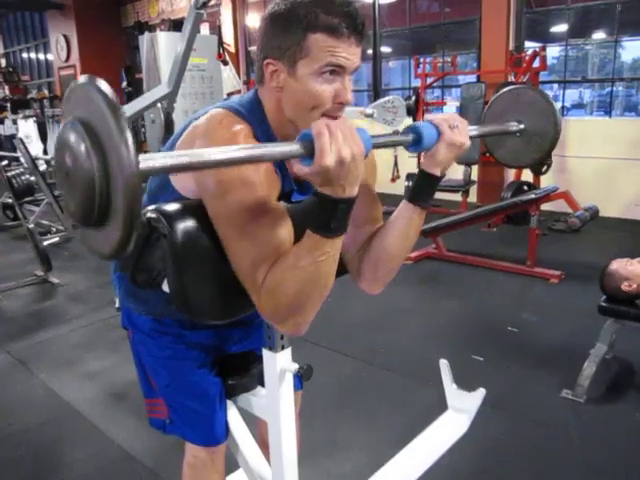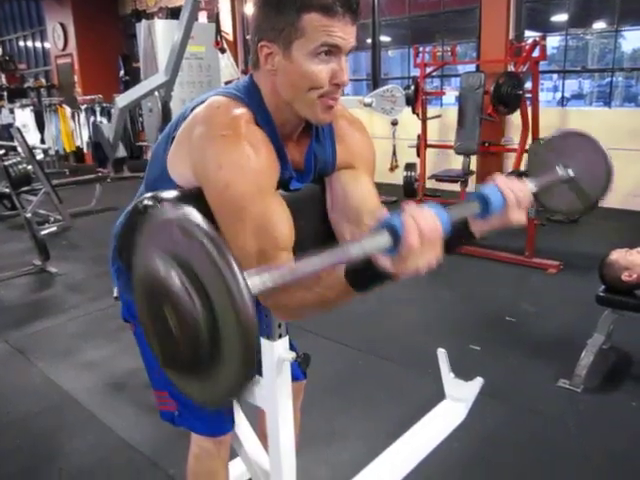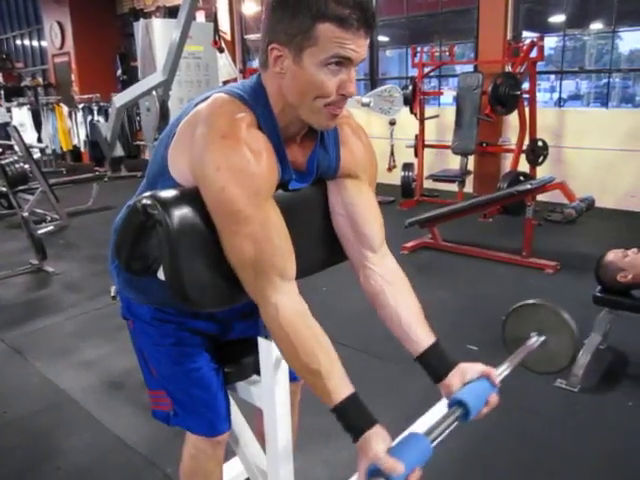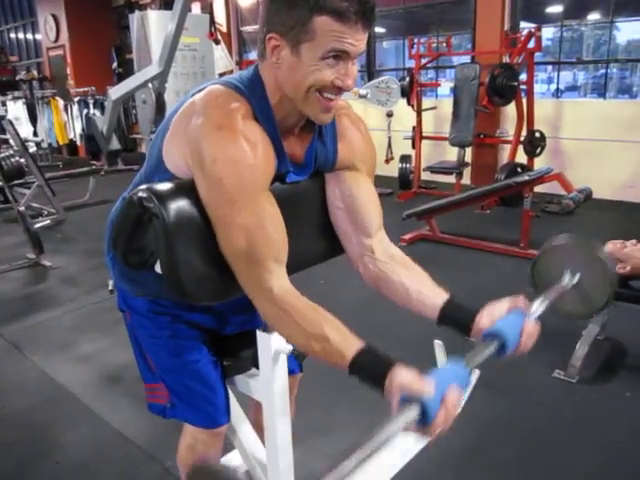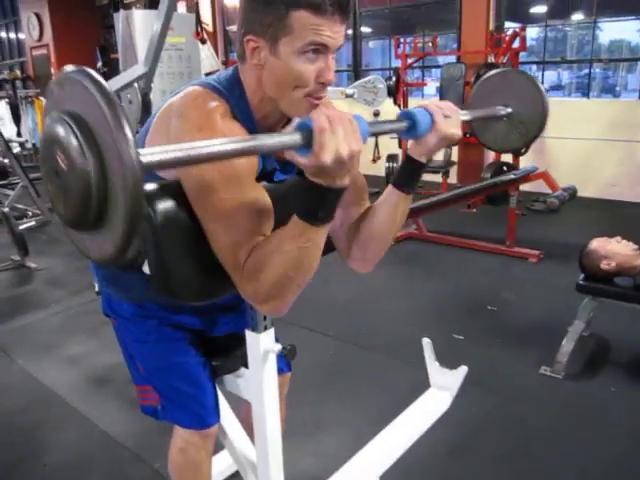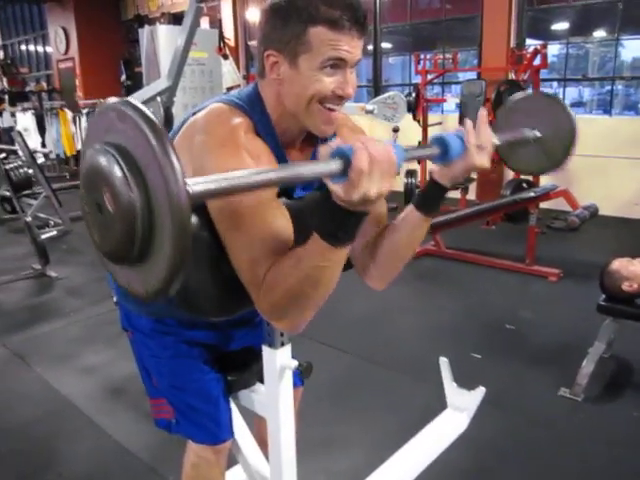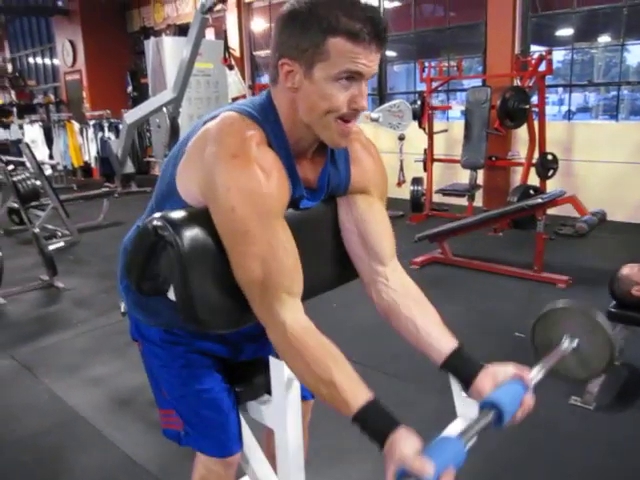
dt=0.7s
person 1, frame 1
left shoulder: (339, 143)
right shoulder: (229, 144)
left elbow: (371, 276)
right elbow: (288, 314)
left wrist: (428, 178)
right wrist: (336, 200)
left hip: (239, 292)
right hip: (166, 305)
right knee: (208, 437)
person 1, frame 2
left shoulder: (343, 132)
right shoulder: (231, 137)
left elbow: (362, 252)
right elbow: (280, 290)
left wrist: (467, 225)
right wrist: (380, 266)
left knee: (286, 384)
right knee: (214, 427)
person 1, frame 3
left shoulder: (346, 140)
right shoulder: (232, 141)
left elbow: (374, 261)
right elbow: (278, 297)
left wrist: (444, 367)
right wrist: (362, 428)
left hip: (238, 278)
right hip: (162, 289)
left knee: (285, 383)
right knee: (209, 427)
person 1, frame 4
left shoulder: (343, 131)
right shoulder: (227, 131)
left elbow: (372, 249)
right elbow: (270, 290)
left wrist: (468, 319)
right wrist: (384, 375)
left hip: (243, 269)
right hip: (160, 279)
right knee: (208, 418)
person 1, frame 5
left shoulder: (323, 123)
right shoulder: (206, 125)
left elbow: (360, 255)
right elbow: (269, 295)
left wrist: (416, 162)
right wrist: (325, 188)
left hip: (225, 276)
right hip: (146, 288)
left knee: (270, 378)
right knee: (198, 422)
person 1, frame 6
left shoulder: (343, 140)
right shoulder: (230, 142)
left elbow: (376, 271)
right elbow: (285, 312)
left wrist: (438, 187)
right wrist: (347, 212)
left hip: (240, 289)
right hip: (167, 298)
right knee: (211, 437)
person 1, frame 7
left shoulder: (356, 157)
right shoulder: (242, 157)
left elbow: (385, 276)
right elbow: (284, 317)
left wrist: (470, 371)
right wrist: (387, 432)
left hip: (251, 301)
right hip: (173, 308)
left knee: (294, 404)
